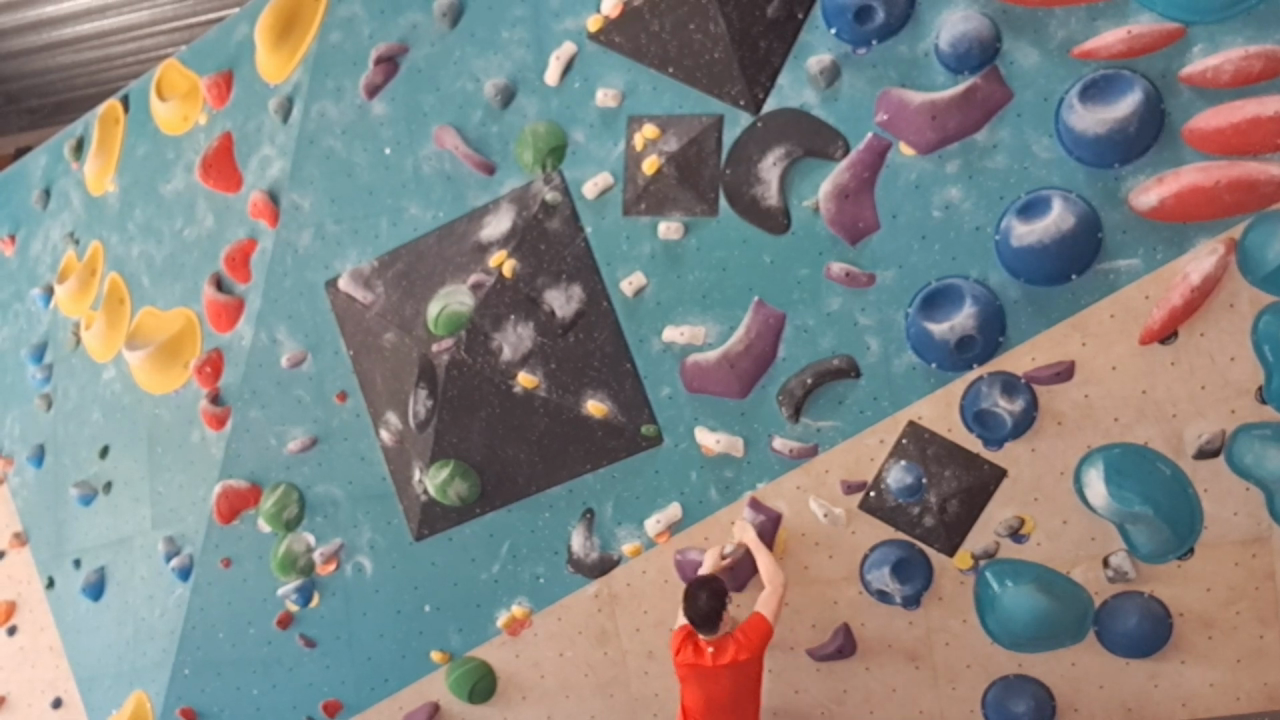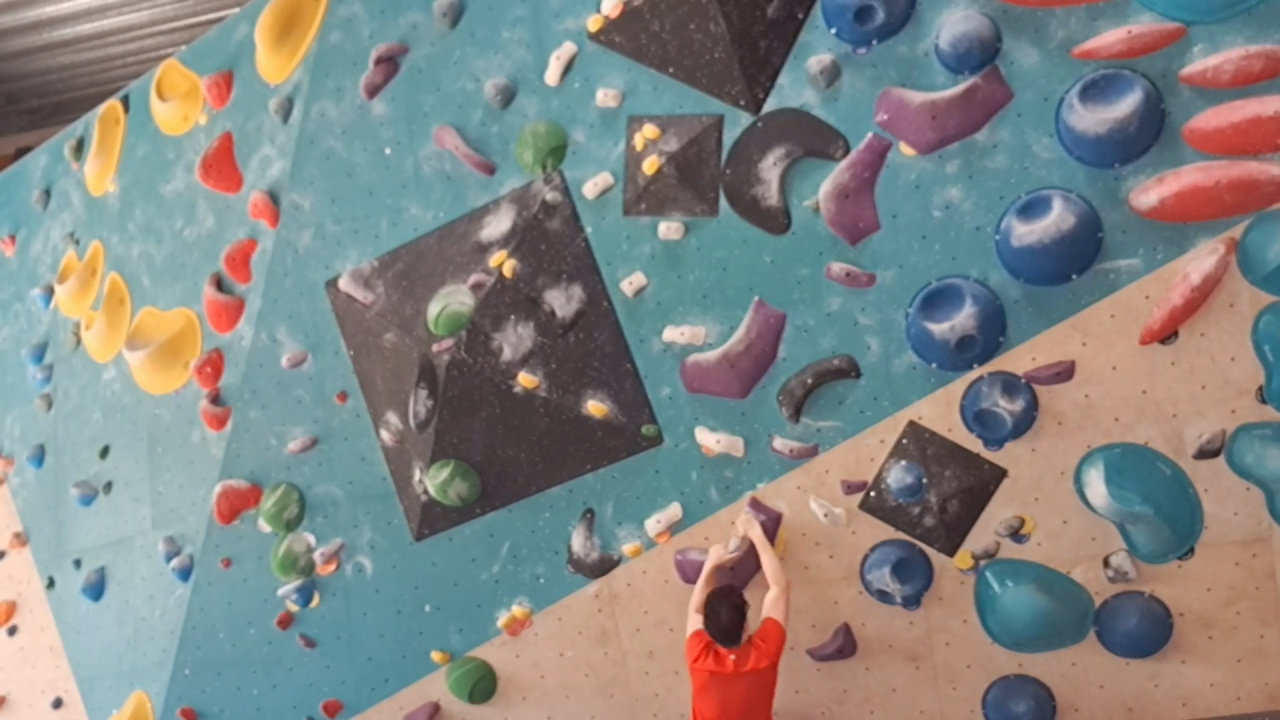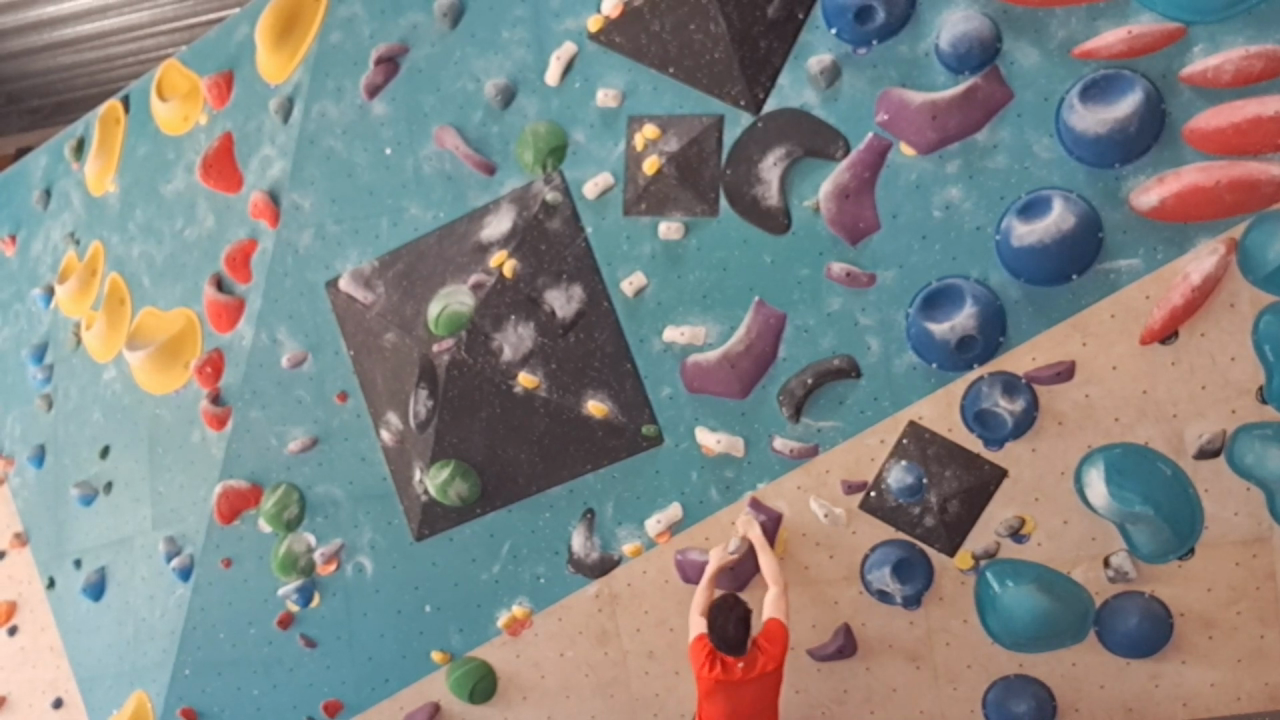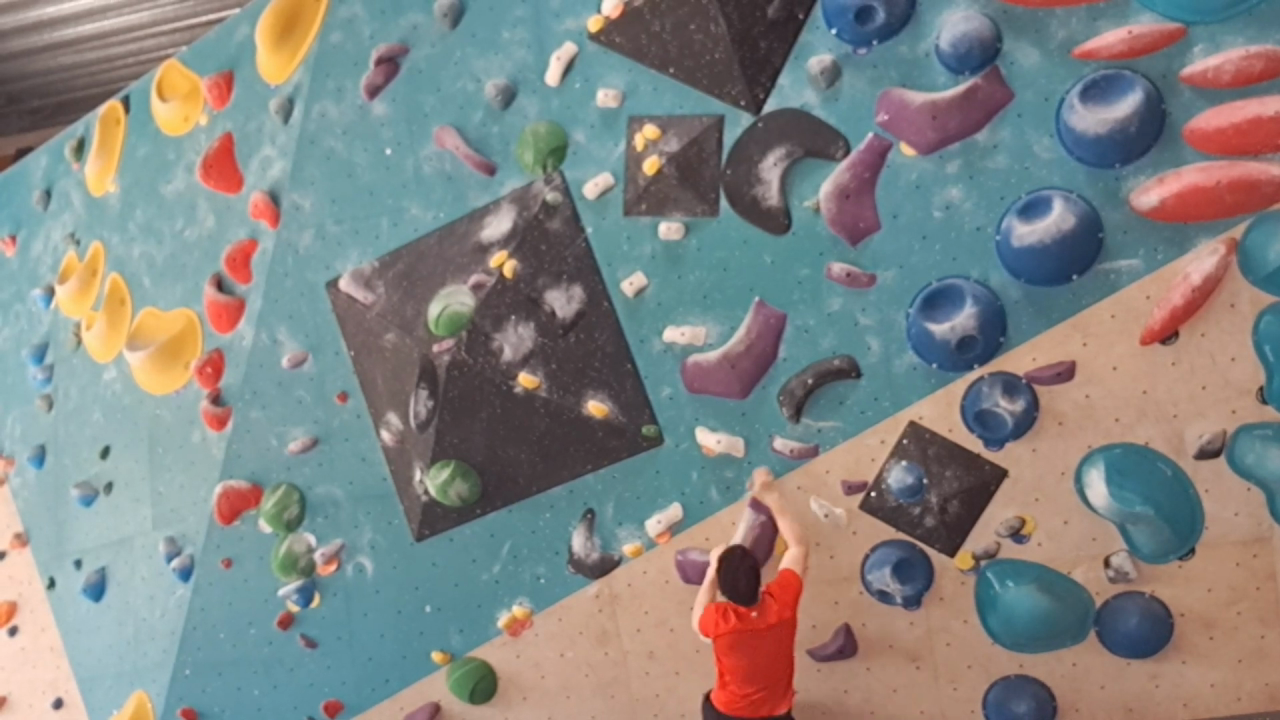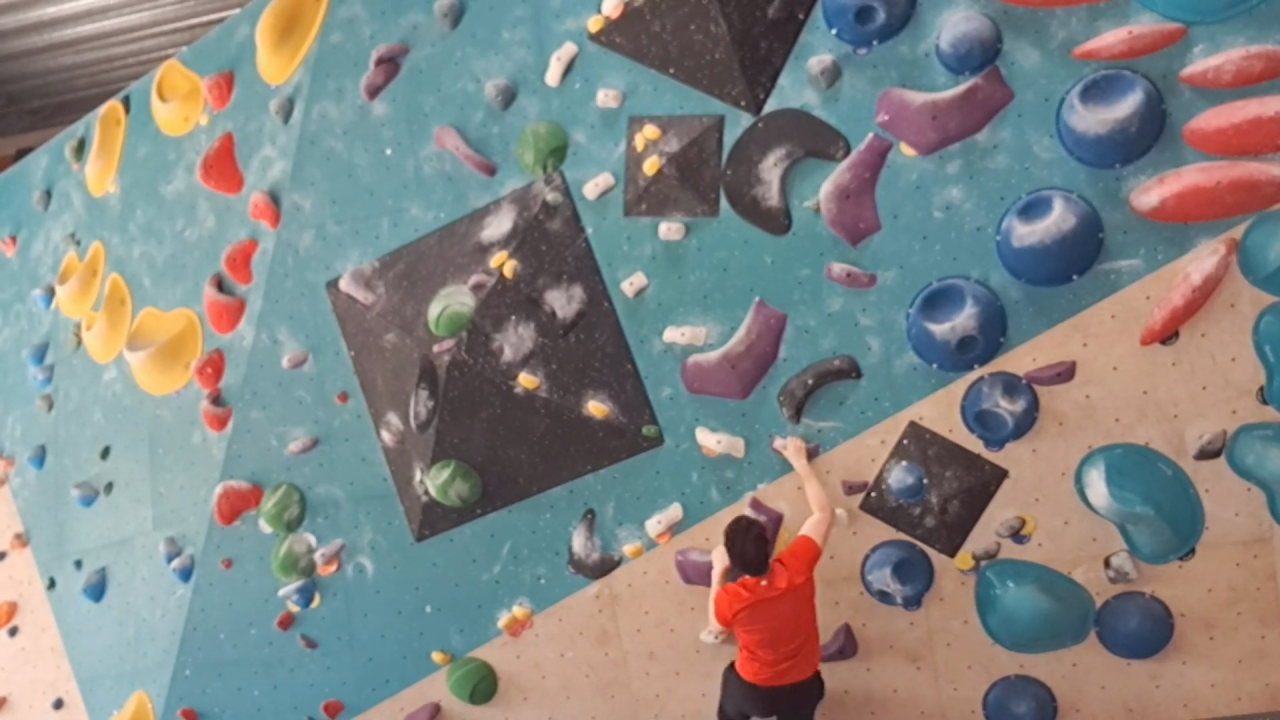
dt=0.3s
person 1, frame 1
left shoulder: (682, 650)
right shoulder: (747, 646)
left elbow: (689, 613)
right elbow: (776, 584)
left wrist: (706, 569)
right wrist: (751, 539)
person 1, frame 2
left shoulder: (700, 660)
right shoulder: (765, 655)
left elbow: (695, 610)
right elbow: (779, 586)
left wrist: (711, 564)
right wrist: (756, 534)
person 1, frame 3
left shoulder: (706, 666)
right shoulder: (770, 657)
left elbow: (698, 614)
right elbow: (777, 587)
left wrist: (713, 567)
right wrist: (755, 535)
person 1, frame 4
left shoulder: (718, 619)
right shoulder: (782, 604)
left elbow: (698, 621)
right elbow: (799, 547)
left wrist: (713, 567)
right wrist: (771, 498)
person 1, frame 5
left shoulder: (730, 598)
right shoulder: (797, 568)
left elbow: (716, 626)
right elbow: (824, 513)
left wrist: (718, 572)
right wrist: (800, 462)
left hip: (751, 688)
right hip: (801, 687)
